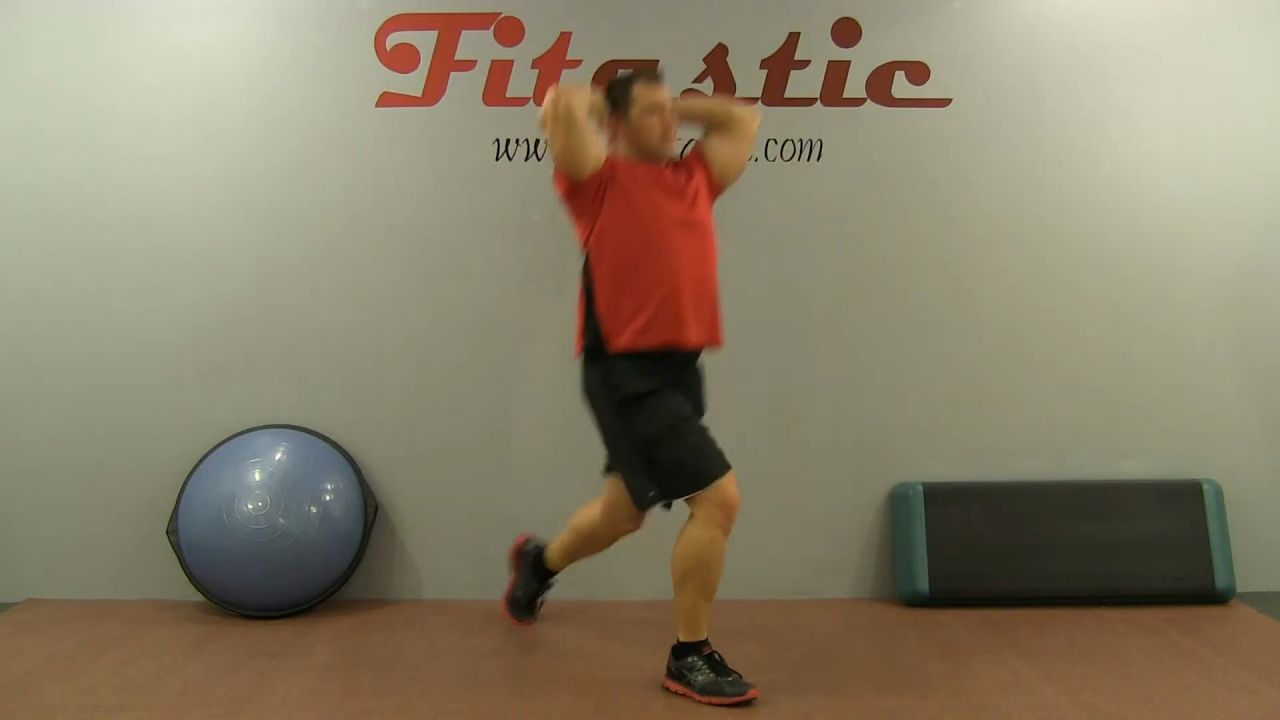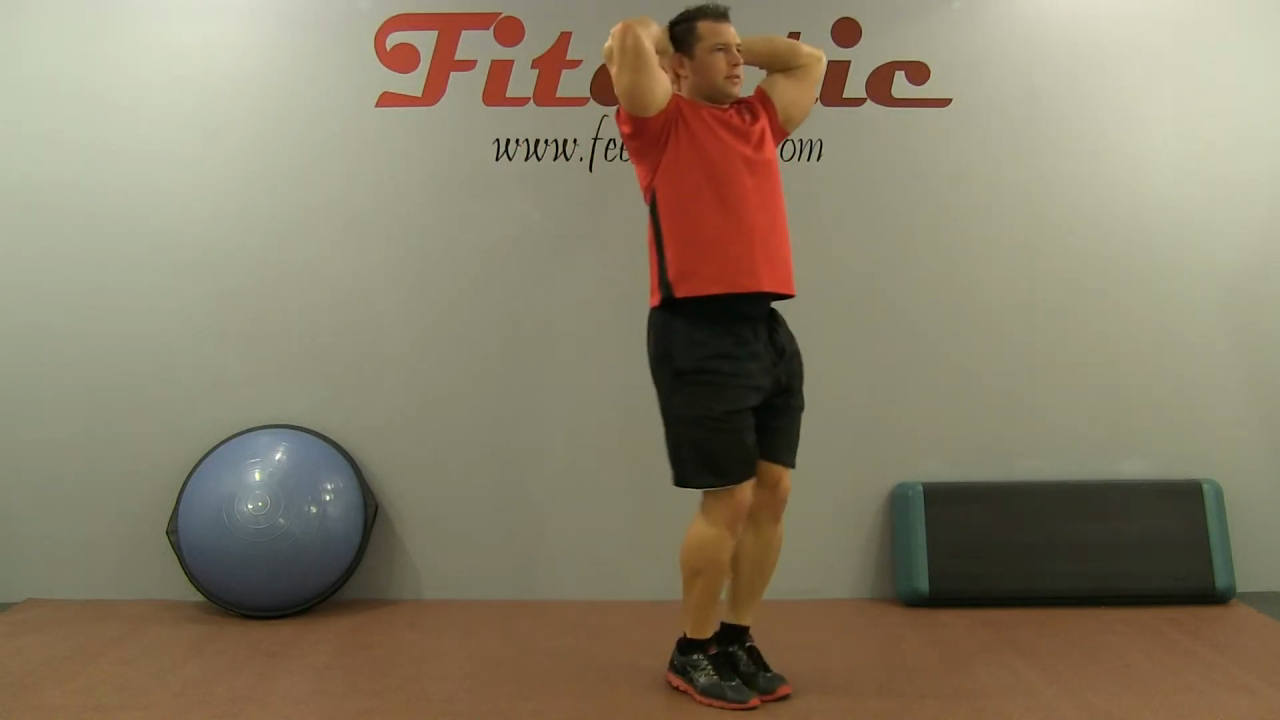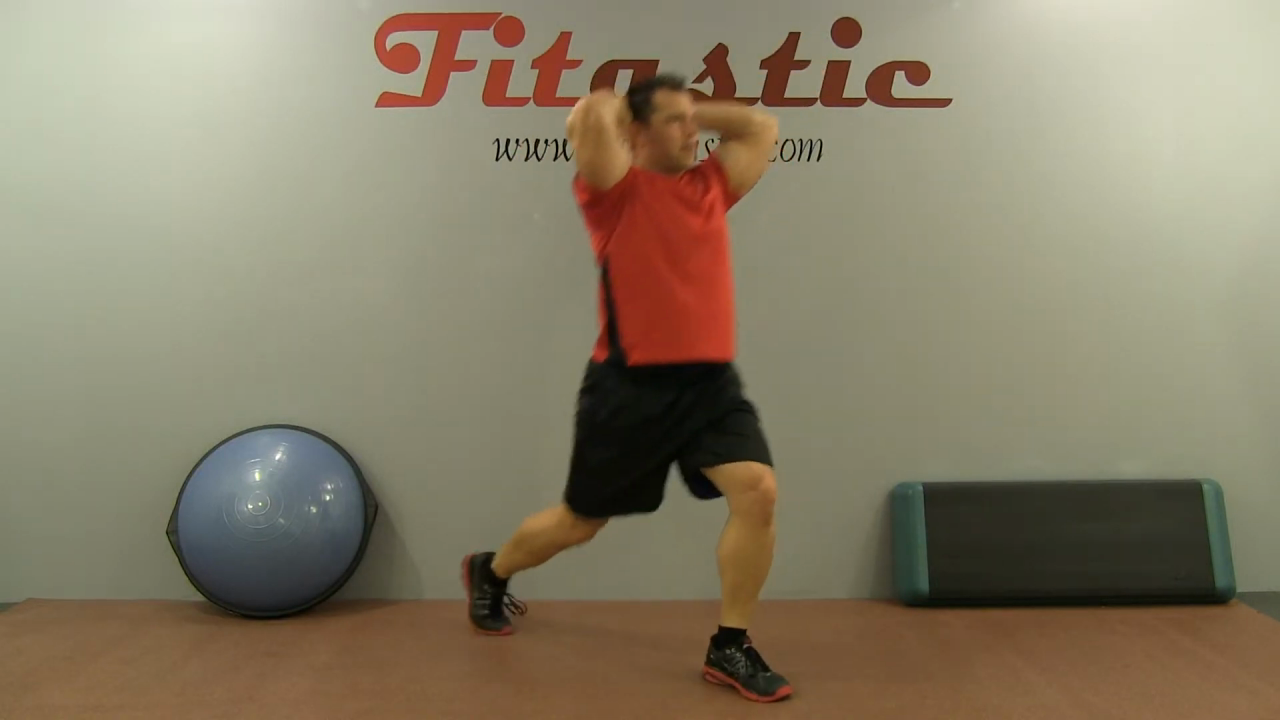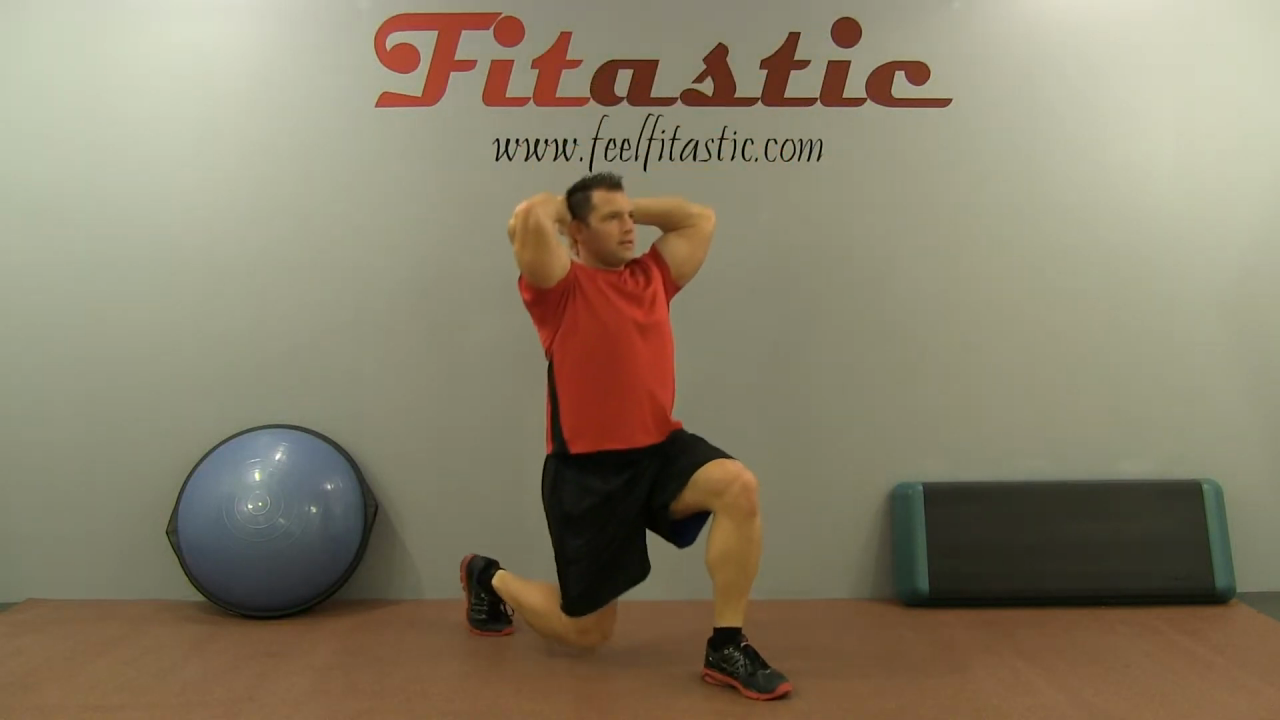
dt=0.7s
person 1, frame 1
left shoulder: (694, 177)
right shoulder: (600, 181)
left elbow: (744, 120)
right elbow: (559, 109)
left wrist: (677, 107)
right wrist: (597, 100)
left hip: (679, 367)
right hip: (627, 371)
left knee: (625, 504)
right knee: (718, 496)
left ankle: (537, 562)
right ankle: (689, 655)
person 1, frame 2
left shoulder: (758, 119)
right shoulder: (662, 123)
left elbow: (809, 60)
left hip: (766, 328)
right hip: (697, 332)
left knee: (771, 496)
right knee: (729, 500)
left ankle: (735, 641)
right ankle: (692, 652)
person 1, frame 3
left shoulder: (711, 186)
right shoulder: (617, 189)
left elbow: (763, 129)
right elbow: (588, 118)
left wrist: (694, 110)
right wrist: (617, 107)
left hip: (709, 377)
right hip: (631, 382)
left knee: (759, 492)
right knee: (581, 520)
left ankle: (730, 648)
right ankle: (488, 571)
person 1, frame 4
left shoulder: (652, 275)
right shoulder: (561, 287)
left elbow: (700, 218)
right elbow: (529, 219)
left wrist: (628, 204)
right wrist: (563, 205)
left hip: (659, 448)
right hip: (587, 468)
left knee: (739, 488)
right knee: (586, 631)
left ankle: (727, 648)
right ankle: (489, 578)
